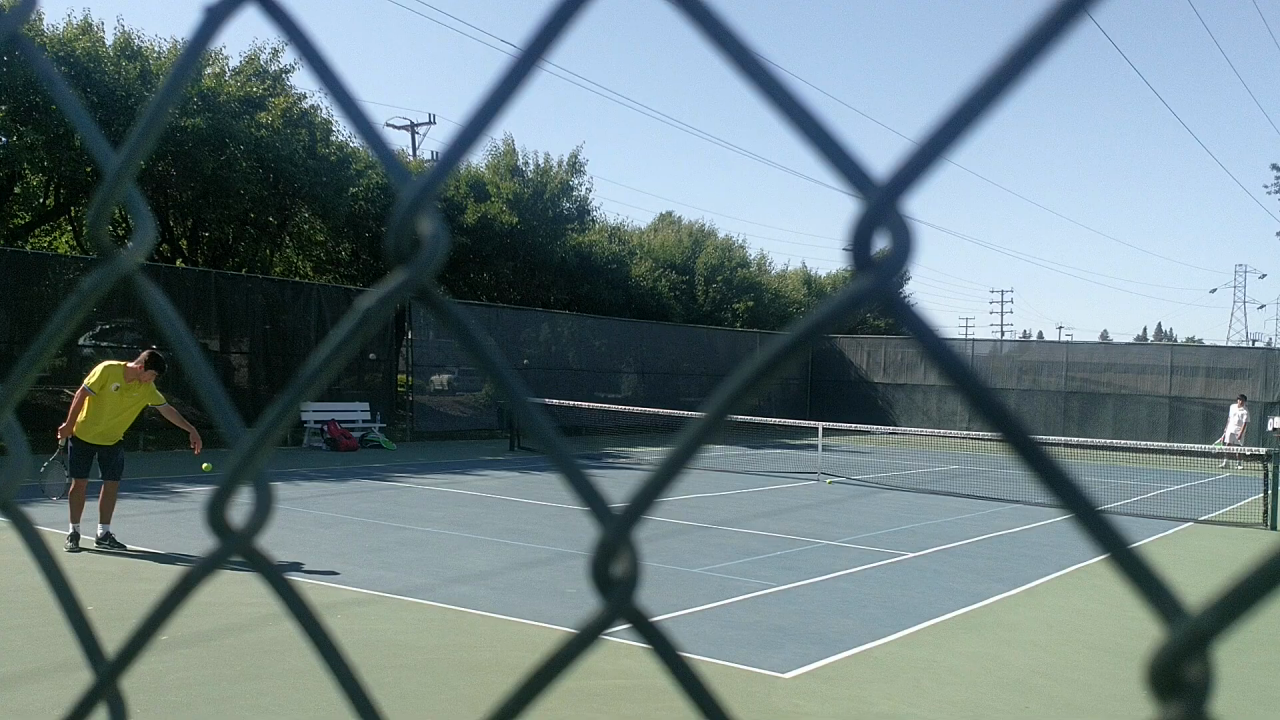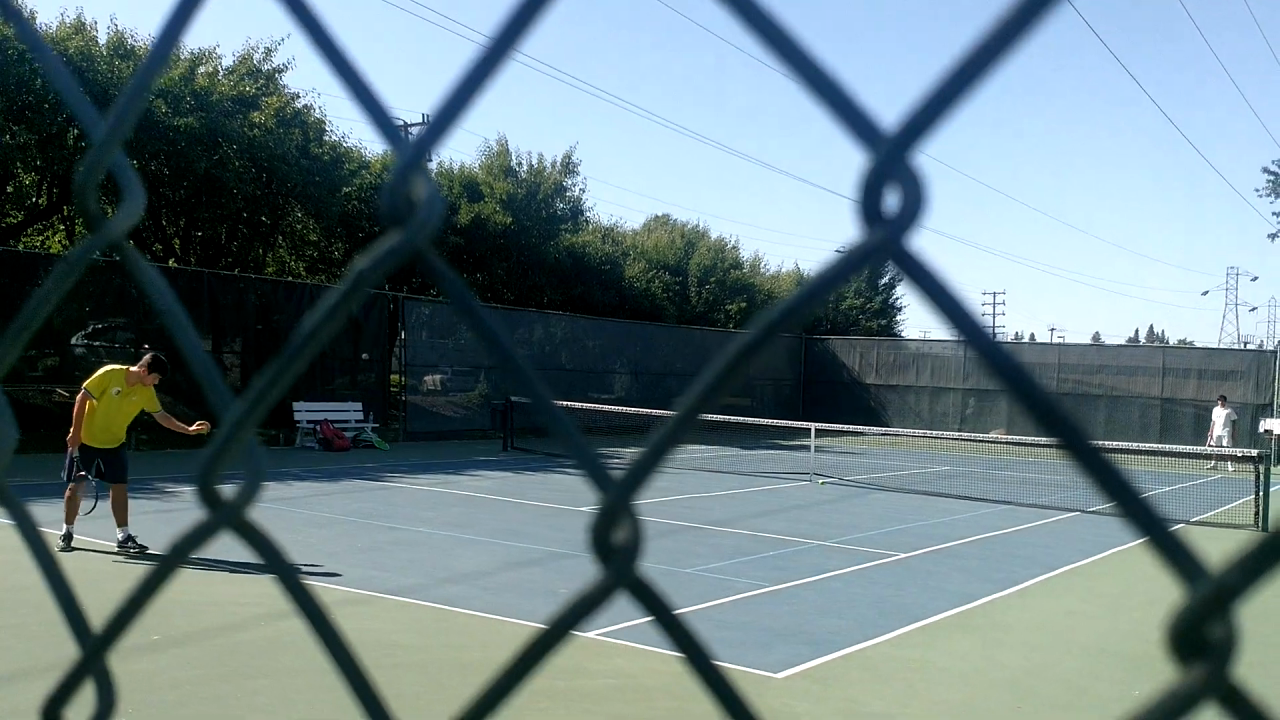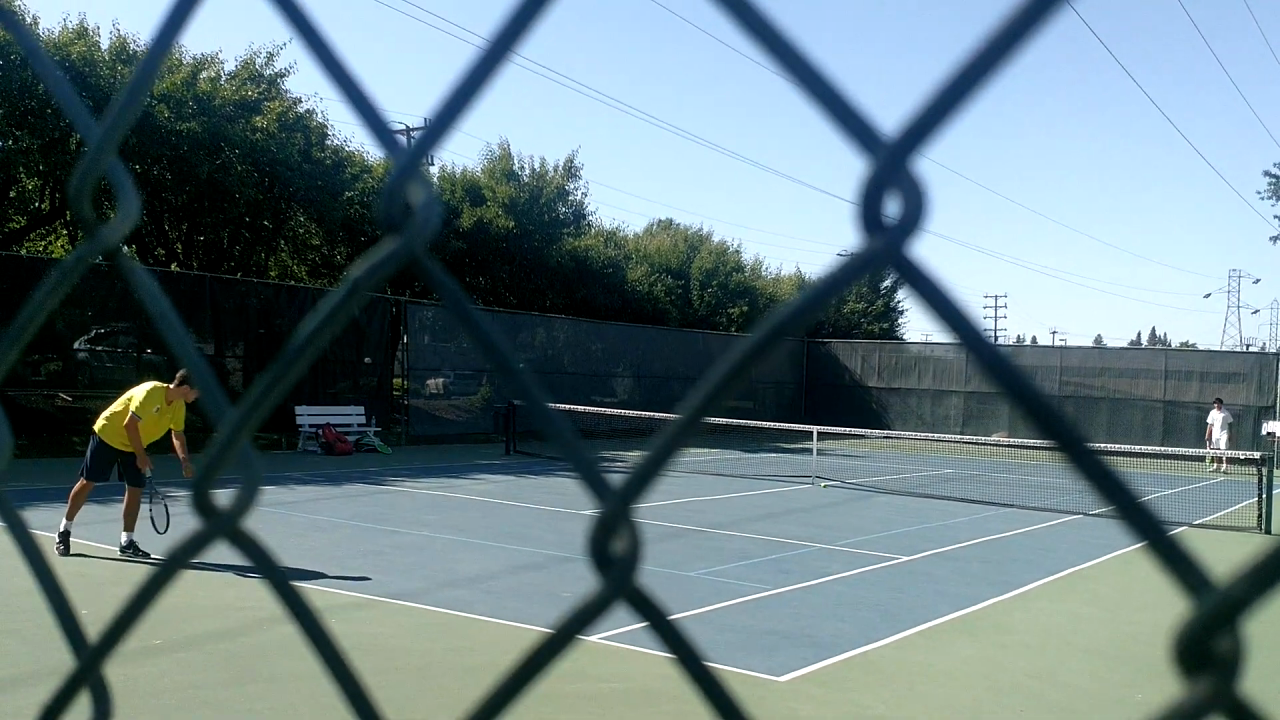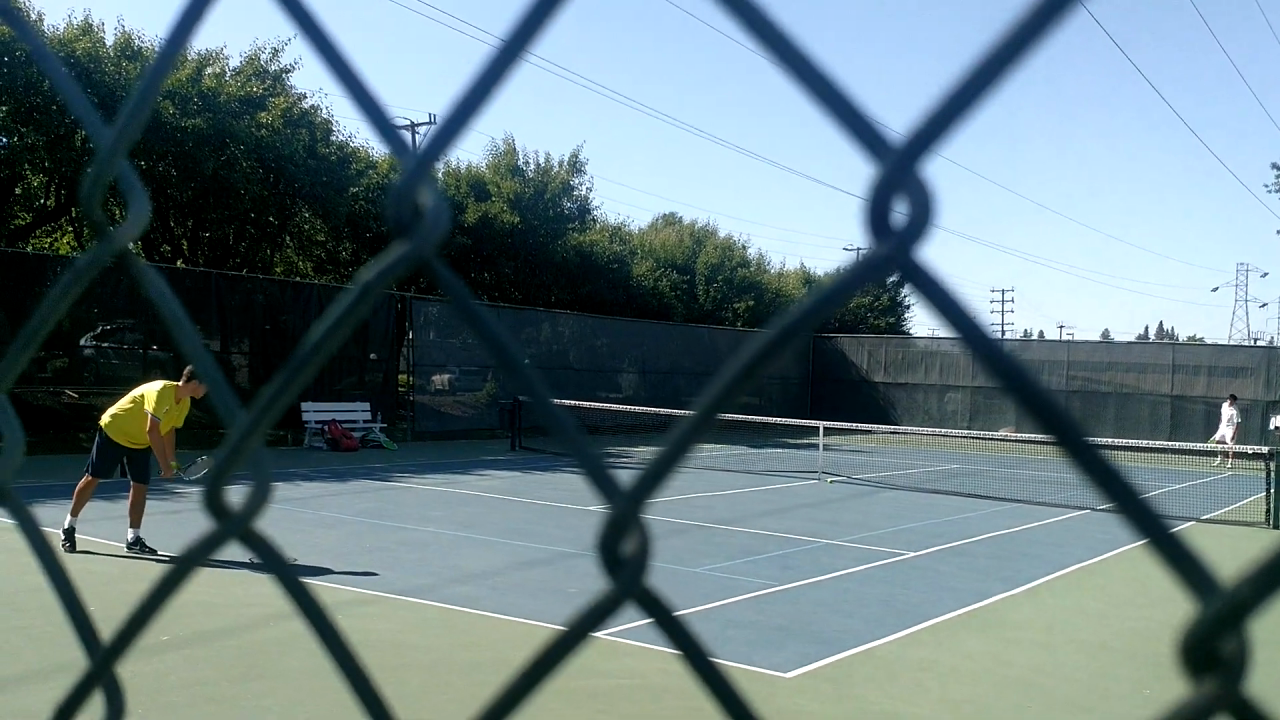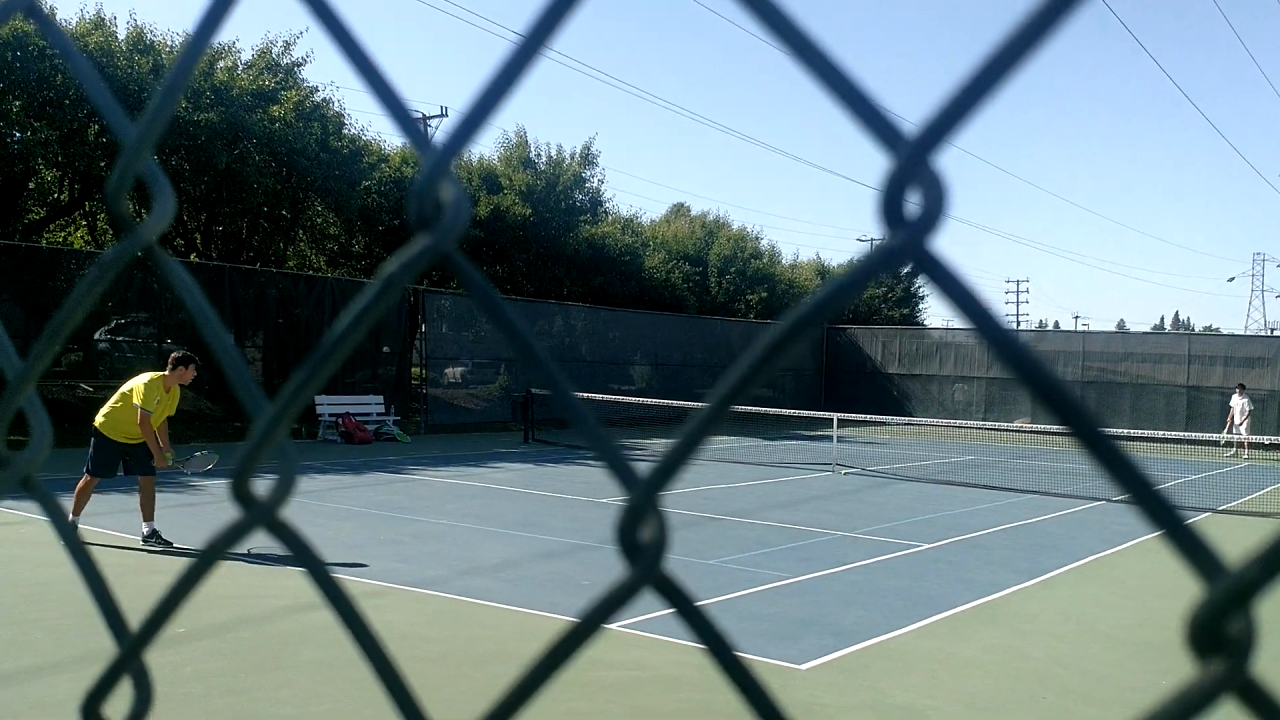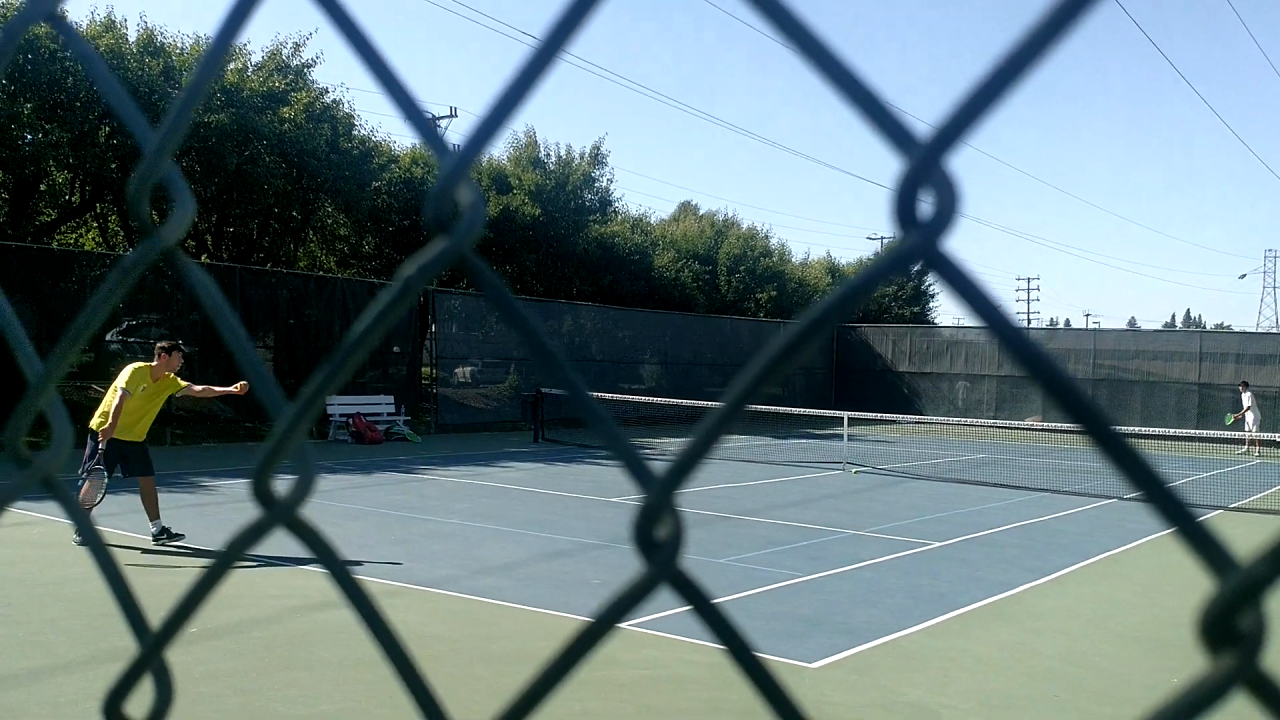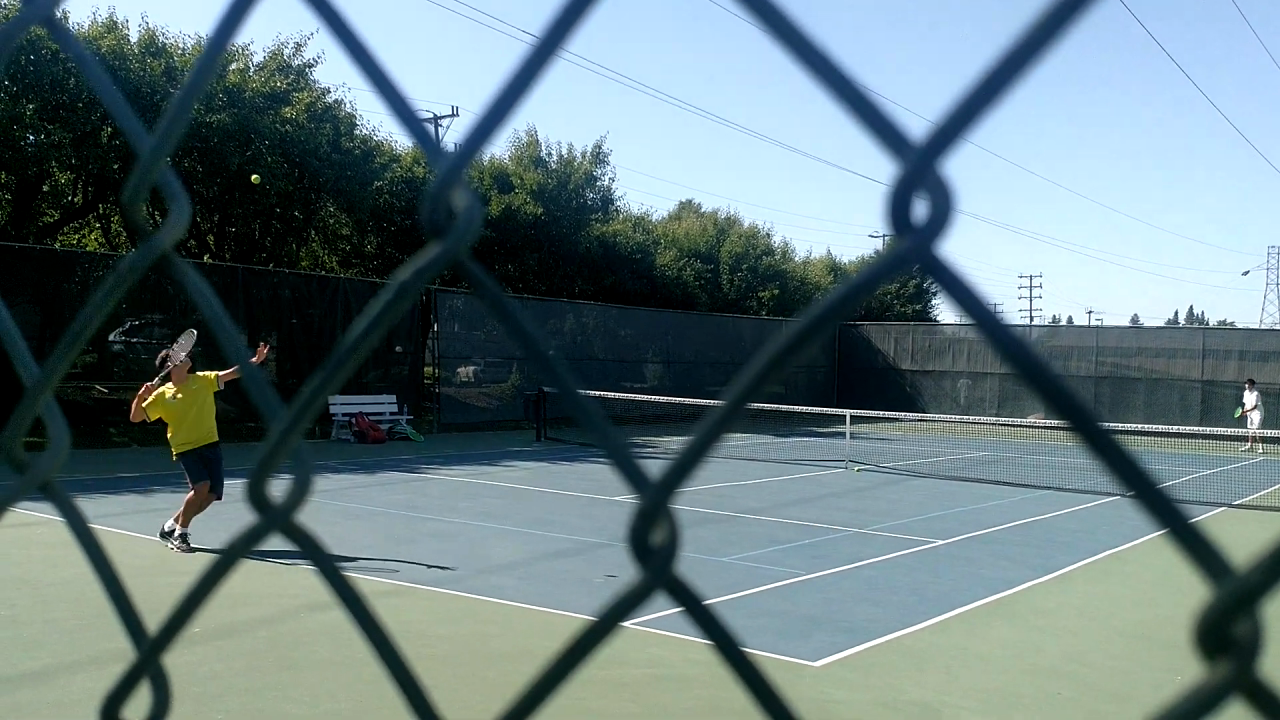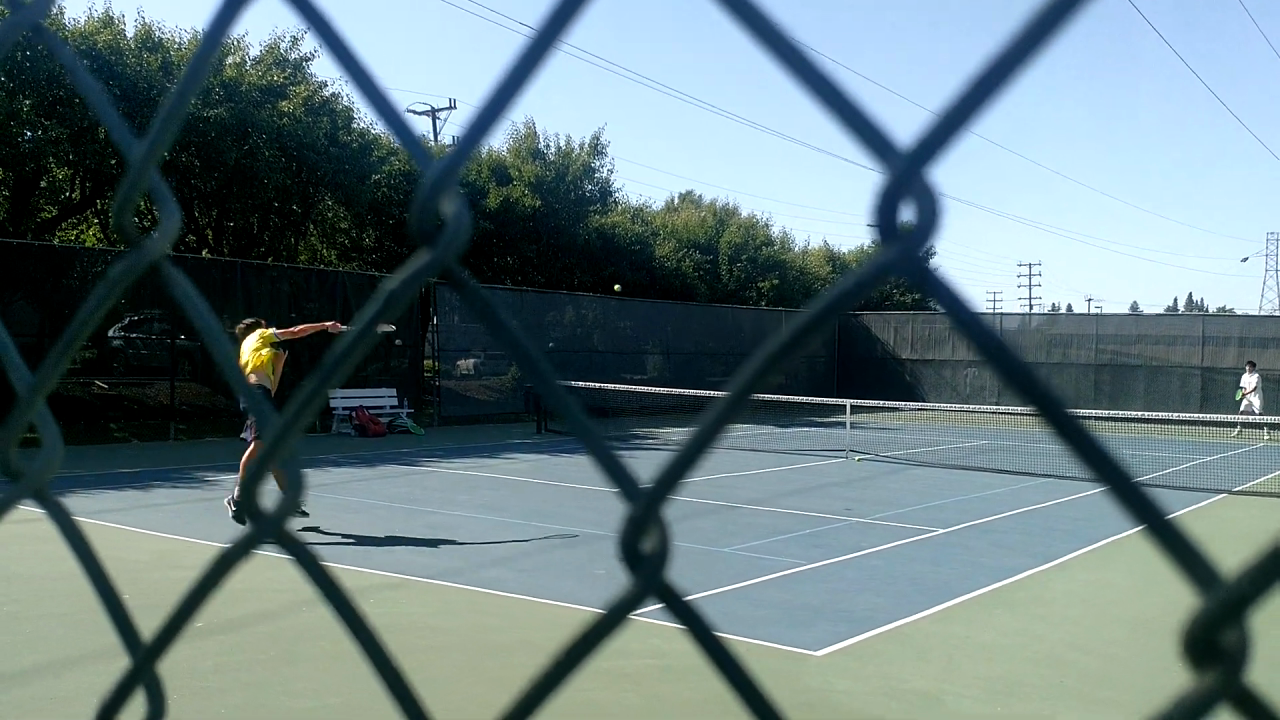
dt=0.5s
person 1, frame 1
left shoulder: (146, 387)
right shoulder: (108, 369)
left elbow: (166, 409)
right elbow: (82, 394)
left wrist: (192, 430)
right wrist: (69, 424)
left hip: (112, 440)
right hip: (83, 435)
left knee: (112, 483)
right knee: (79, 482)
left ankle: (103, 534)
right ankle: (74, 533)
person 1, frame 2
left shoulder: (146, 391)
right shoulder: (109, 374)
left elbow: (161, 416)
right elbow: (82, 399)
left wrist: (188, 429)
right wrist: (75, 433)
left hip: (114, 442)
right hip: (85, 439)
left knee: (119, 486)
right knee: (75, 486)
left ankle: (124, 537)
right ankle: (67, 533)
person 1, frame 3
left shoulder: (179, 406)
right shoulder: (150, 392)
left elbow: (178, 435)
right elbow: (129, 425)
left wrist: (185, 460)
right wrist: (142, 457)
left hip: (135, 446)
right hip: (107, 436)
left knee: (135, 490)
right knee: (87, 482)
left ankle: (127, 542)
right ankle: (64, 531)
person 1, frame 4
left shoulder: (184, 402)
right shoulder: (160, 391)
left elbow: (169, 429)
right elbow: (152, 431)
left wrist: (171, 461)
right wrist: (164, 464)
left hip: (141, 443)
right hip: (113, 432)
left knee: (140, 486)
right knee: (92, 479)
left ankle: (133, 539)
right ankle: (69, 527)
person 1, frame 5
left shoulder: (175, 391)
right shoulder: (148, 383)
left elbow: (161, 420)
right elbow: (143, 423)
left wrist: (166, 448)
right wrist: (157, 454)
left hip: (137, 438)
right hip: (109, 432)
left knee: (148, 480)
right knee: (92, 478)
left ankle: (149, 532)
right ankle: (72, 523)
person 1, frame 6
left shoulder: (169, 382)
right shoulder: (134, 371)
left elbow: (197, 390)
right elbow: (120, 398)
left wrist: (229, 390)
right wrist: (110, 425)
left hip: (134, 437)
right hip: (105, 432)
left knee: (147, 481)
left ankle: (158, 530)
right ankle: (82, 528)
person 1, frame 7
left shoulder: (204, 379)
right shoulder: (163, 395)
left elbow: (234, 372)
right elbow: (135, 417)
left wrist: (256, 360)
right wrist: (142, 394)
left hip: (212, 446)
right hip: (188, 450)
left knee: (210, 495)
right knee: (202, 488)
left ankle: (170, 527)
right ankle: (179, 532)
person 1, frame 8
left shoulder: (249, 350)
right shoulder: (257, 337)
right elbow: (295, 332)
left wrist: (278, 363)
right wrist: (325, 326)
left hip: (262, 394)
right hip: (257, 392)
right knee: (259, 444)
right ankle: (237, 496)
